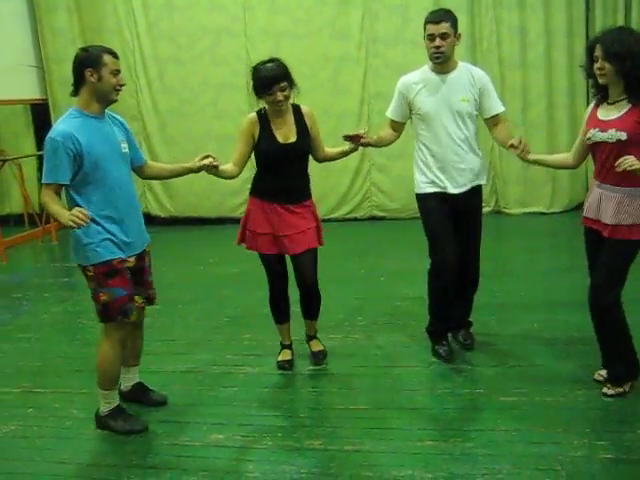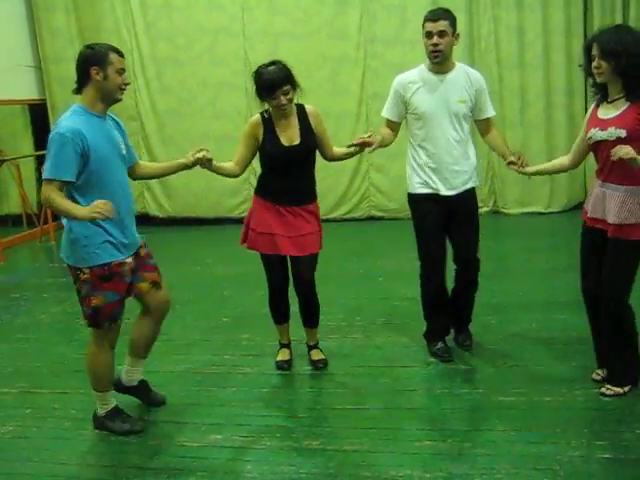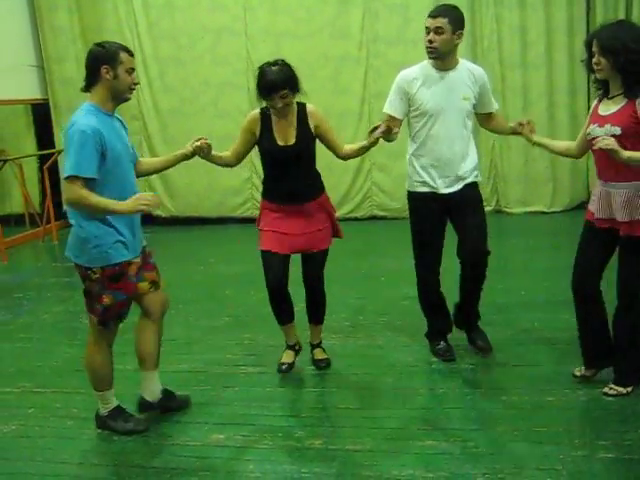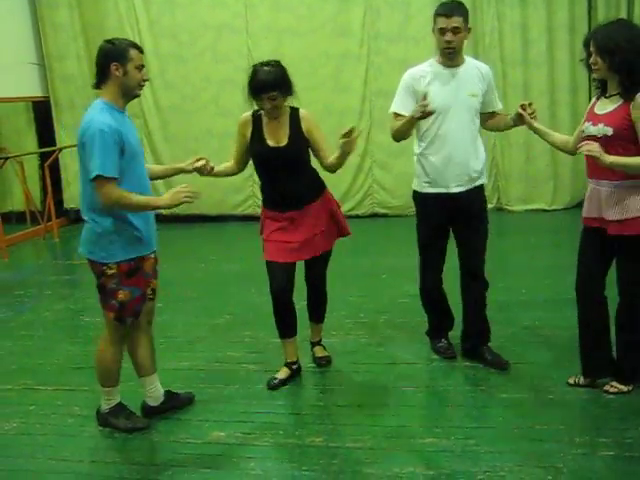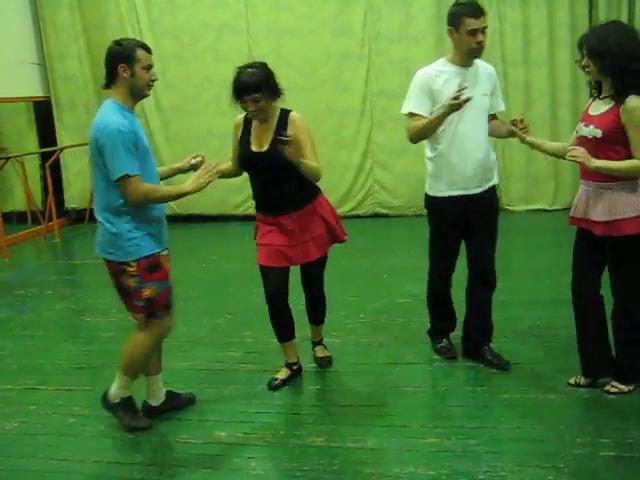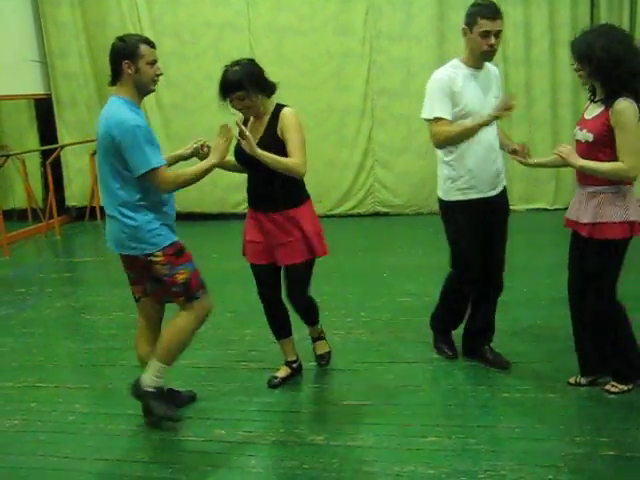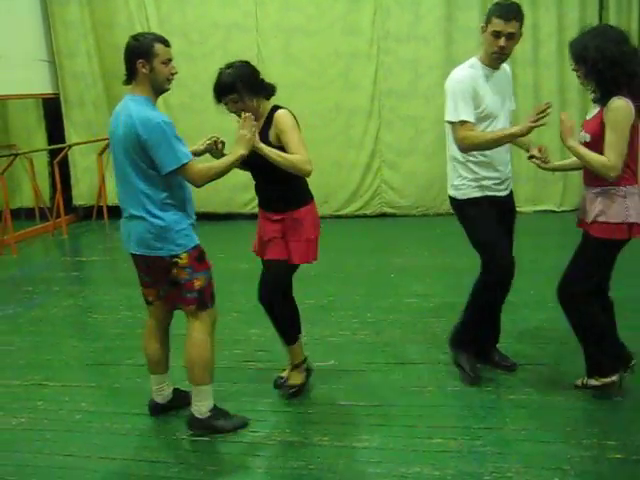
dt=0.2s
person 1, frame 1
left shoulder: (117, 124)
right shoulder: (64, 134)
left elbow: (143, 168)
right elbow: (48, 193)
left wrist: (189, 167)
right wrist: (66, 216)
left hip: (135, 241)
right hip: (101, 249)
left knee: (136, 317)
right knee: (117, 328)
left ankle: (129, 383)
right ankle: (107, 409)
person 1, frame 2
left shoulder: (113, 124)
right shoulder: (69, 131)
left elbow: (134, 168)
right elbow: (50, 192)
left wrist: (183, 164)
right wrist: (81, 212)
left hip: (128, 241)
right hip: (94, 252)
left knee: (159, 303)
right knee: (105, 332)
left ankle: (131, 377)
right ankle: (105, 411)
person 1, frame 3
left shoulder: (115, 122)
right shoulder: (85, 128)
left elbow: (134, 166)
right elbow: (72, 193)
left wrist: (183, 155)
right wrist: (121, 207)
left hip: (130, 242)
right hip: (101, 251)
left knee: (155, 308)
right knee: (104, 332)
left ankle: (152, 394)
right ankle: (107, 410)
person 1, frame 4
left shoulder: (120, 118)
right shoulder: (101, 125)
right elbow: (107, 194)
left wrist: (181, 167)
right wrist: (161, 202)
left hip: (138, 243)
right hip: (115, 248)
left knee: (142, 320)
right knee: (118, 329)
left ankle: (154, 397)
right ankle: (109, 407)
person 1, frame 5
left shoulder: (125, 118)
right shoulder: (114, 125)
right elbow: (134, 191)
left wrist: (180, 167)
right wrist: (188, 187)
left hip: (145, 240)
right hip: (130, 244)
left knee: (152, 322)
right knee: (157, 323)
left ankle: (155, 397)
right ankle: (118, 394)
person 1, frame 6
left shoulder: (119, 112)
right shoulder: (127, 121)
right elbow: (164, 182)
left wrist: (183, 153)
right wrist: (212, 160)
left hip: (137, 233)
right hip: (148, 235)
left knee: (151, 313)
right knee: (198, 305)
left ankle: (155, 389)
right ankle: (150, 382)
person 1, frame 7
left shoulder: (125, 112)
right shoulder: (150, 120)
right elbow: (196, 176)
left wrist: (196, 149)
right wrist: (239, 152)
left hip: (143, 235)
right hip: (170, 236)
left knee: (159, 315)
right knee: (203, 317)
left ankle: (161, 396)
right ankle: (203, 412)
person 2, frame 1
right shoulder: (595, 108)
right elbow: (574, 159)
right wrist: (531, 158)
right hip: (598, 206)
left knee: (602, 292)
right knee: (602, 292)
person 2, frame 2
right shoulder: (596, 108)
right elbow: (572, 160)
right wrist: (530, 170)
right hip: (599, 206)
right knee: (591, 289)
right ankle: (607, 361)
person 2, frame 3
right shoulder: (599, 102)
right elbow: (577, 149)
right wrist: (536, 139)
right hip: (602, 203)
right knee: (582, 281)
right ankle: (597, 355)
person 2, frame 4
right shoulder: (598, 100)
right elbow: (573, 145)
left wrist: (606, 158)
right wrist: (534, 126)
right hip: (597, 205)
right knee: (587, 287)
right ankle: (597, 366)
person 2, frame 5
right shoulder: (594, 101)
right elbow: (571, 148)
left wrist: (594, 162)
right wrist: (529, 140)
right hip: (590, 206)
right knee: (583, 288)
right ankle: (596, 366)
person 2, frame 6
right shoulder: (594, 104)
left wrist: (579, 161)
right wrist: (534, 161)
right hip: (586, 210)
left knee: (602, 295)
right knee: (579, 290)
right ankle: (595, 365)
person 2, frame 7
right shoulder: (603, 103)
left wrist: (571, 141)
right wrist: (554, 165)
right hip: (600, 209)
left knee: (572, 289)
right knee: (591, 291)
right ankle: (604, 367)
person 3, frame 1
left shoulder: (476, 78)
right shoulder: (409, 84)
left elbow: (496, 123)
right elbow: (394, 129)
left wrist: (511, 140)
right wrist: (371, 141)
left hip: (469, 185)
right hip: (431, 187)
left knee: (468, 262)
right knee: (444, 261)
left ankle: (460, 322)
right ankle: (439, 332)
person 3, frame 2
left shoulder: (472, 80)
right shoulder: (405, 83)
left elbow: (486, 127)
right elbow: (390, 129)
left wrist: (506, 154)
right wrist: (374, 141)
left hip: (463, 188)
right hip: (424, 190)
left knee: (469, 261)
right knee: (432, 265)
left ankle: (460, 321)
right ankle: (436, 332)
person 3, frame 3
left shoulder: (475, 76)
right shoulder: (408, 79)
left elbow: (488, 119)
right elbow: (391, 124)
left wrist: (514, 128)
right wrist: (387, 131)
left hip: (464, 183)
right hip: (423, 188)
left knee: (476, 254)
right knee: (427, 267)
left ankle: (468, 318)
right ankle: (438, 331)
person 3, frame 4
left shoulder: (481, 73)
right shoulder: (416, 77)
right elbow: (396, 132)
left wrist: (516, 120)
right wrist: (413, 119)
left hip: (471, 187)
right hip: (430, 190)
left knee: (474, 269)
right knee: (431, 269)
left ankle: (476, 341)
right ankle: (439, 331)
person 3, frame 5
left shoulder: (488, 73)
right shoulder: (428, 77)
right elbow: (413, 133)
left wrist: (511, 130)
right wrist: (446, 111)
left hip: (484, 189)
right hip: (444, 192)
left knee: (483, 270)
right knee: (442, 270)
left ankle: (477, 341)
right ankle: (440, 332)
person 3, frame 6
left shoulder: (493, 74)
right shoulder: (444, 79)
right elbow: (440, 137)
left wrist: (509, 144)
right wrist: (486, 117)
left hip: (495, 192)
right hip: (459, 196)
left knee: (491, 273)
right knee: (465, 271)
left ankle: (478, 342)
right ankle: (442, 327)
person 3, frame 7
left shoulder: (505, 73)
right shoulder: (463, 78)
right elbow: (465, 140)
left wrist: (528, 144)
right wrist: (519, 129)
left hip: (502, 190)
right hip: (472, 193)
left knee: (500, 269)
right knee: (499, 265)
left ankle: (485, 344)
right ankle: (464, 339)
person 4, frame 1
left shoulder: (305, 114)
right shoulder: (254, 122)
left elbow: (320, 155)
right elbow: (236, 168)
left wrist: (350, 149)
right wrist: (215, 169)
left hip: (301, 209)
right hip: (265, 211)
left knee: (308, 281)
right knee: (277, 282)
left ankle: (312, 334)
right ankle: (285, 343)
person 4, frame 2
left shoulder: (310, 114)
right shoulder: (257, 124)
left elbow: (329, 153)
right elbow: (237, 167)
left wrist: (356, 150)
right wrist: (210, 165)
left hip: (305, 211)
right hip: (269, 212)
left knee: (306, 283)
right knee: (277, 283)
left ankle: (313, 343)
right ankle: (284, 343)
person 4, frame 3
left shoulder: (310, 115)
right shoulder: (255, 120)
left elbow: (341, 152)
right elbow: (233, 158)
left wrist: (369, 143)
right wrist: (207, 155)
left hip: (314, 209)
right hip: (276, 212)
left knee: (314, 279)
right knee: (275, 283)
left ankle: (316, 343)
right ankle: (291, 343)
person 4, frame 4
left shoulder: (302, 118)
right shoulder: (247, 123)
left elbow: (330, 164)
right elbow: (237, 165)
left wrist: (346, 150)
right wrist: (210, 170)
left hip: (316, 211)
right hip: (277, 218)
left knee: (316, 281)
right knee: (279, 290)
left ankle: (316, 341)
right ankle: (290, 361)
person 4, frame 5
left shoulder: (293, 121)
right shoulder: (241, 125)
left elbow: (315, 174)
right elbow: (236, 167)
left wrist: (295, 158)
left hip: (308, 216)
right hip: (270, 222)
left knee: (313, 285)
right knee: (274, 294)
left ankle: (318, 341)
right ankle: (291, 362)
person 4, frame 6
left shoulder: (286, 116)
right shoulder: (245, 121)
left elbow: (299, 169)
left wrist: (256, 151)
left hip: (293, 218)
right hip: (259, 220)
left knee: (297, 293)
right knee: (267, 293)
left ankle: (317, 335)
right ankle: (291, 360)
person 4, frame 7
left shoulder: (281, 117)
right shoulder: (251, 120)
left elbow: (304, 167)
left wrist: (259, 146)
left hip: (295, 218)
right hip: (270, 217)
left knee: (270, 293)
right knee: (278, 292)
left ankle: (300, 364)
right ankle: (298, 362)
